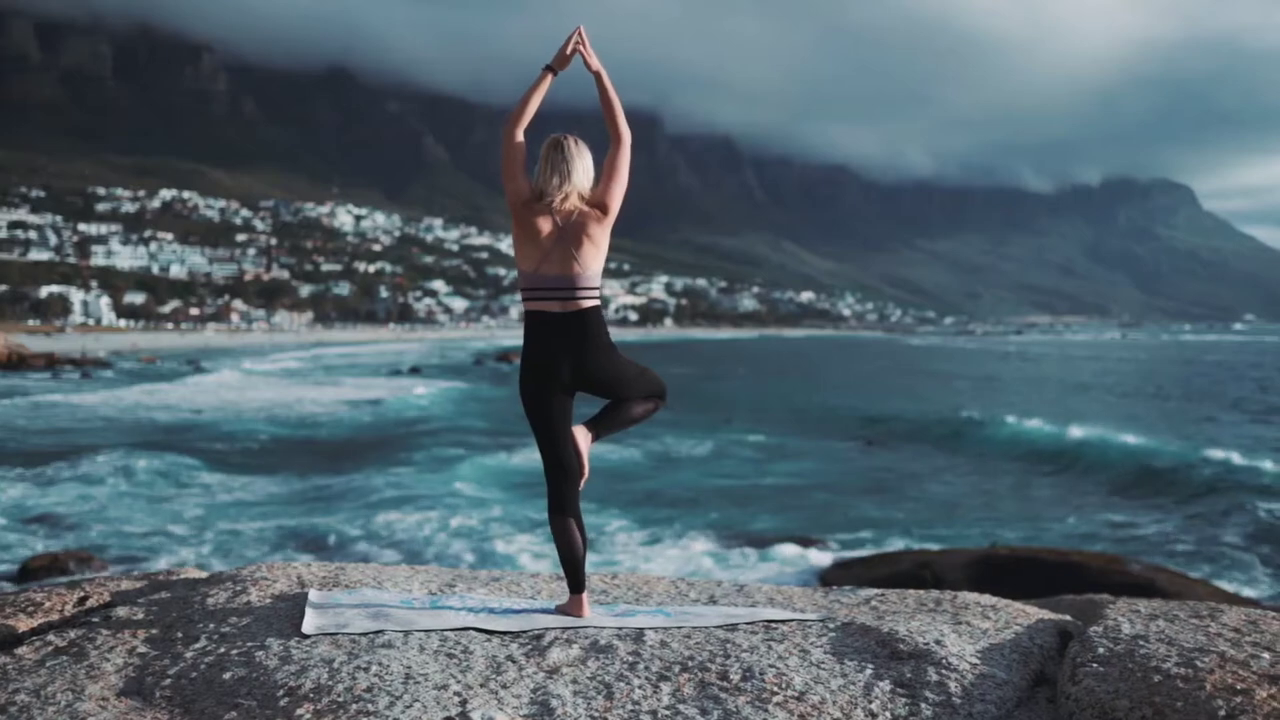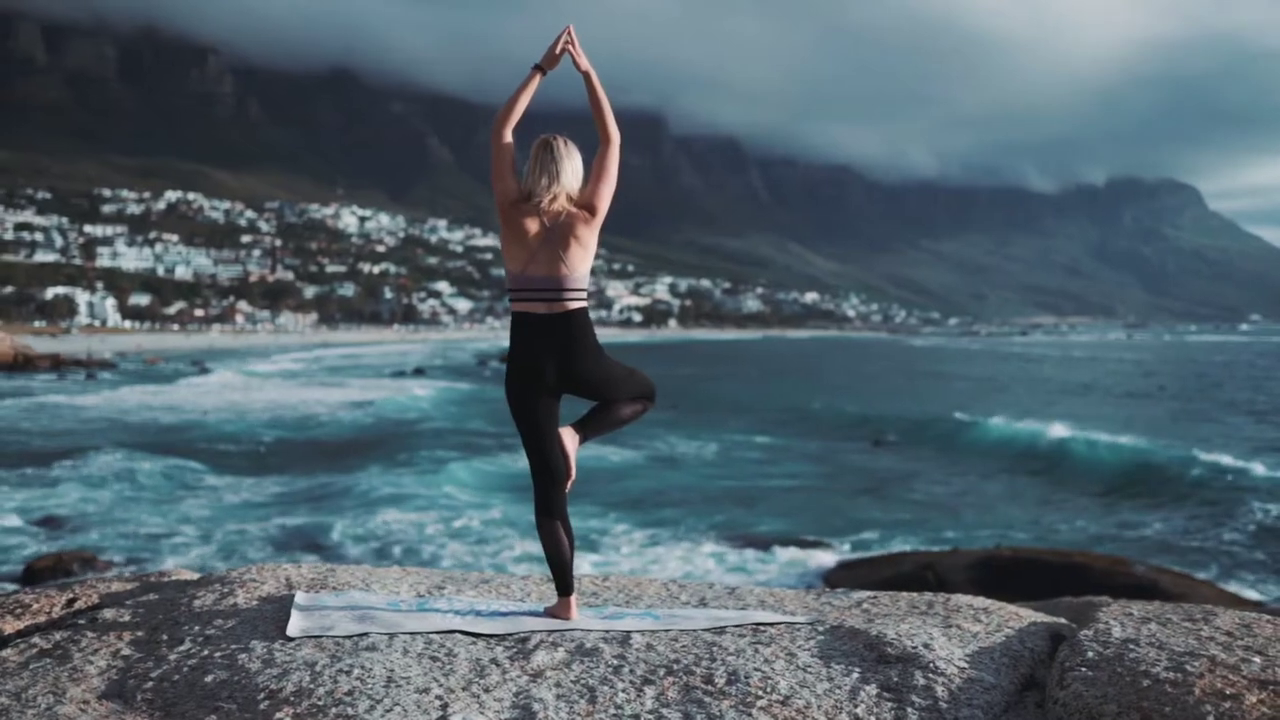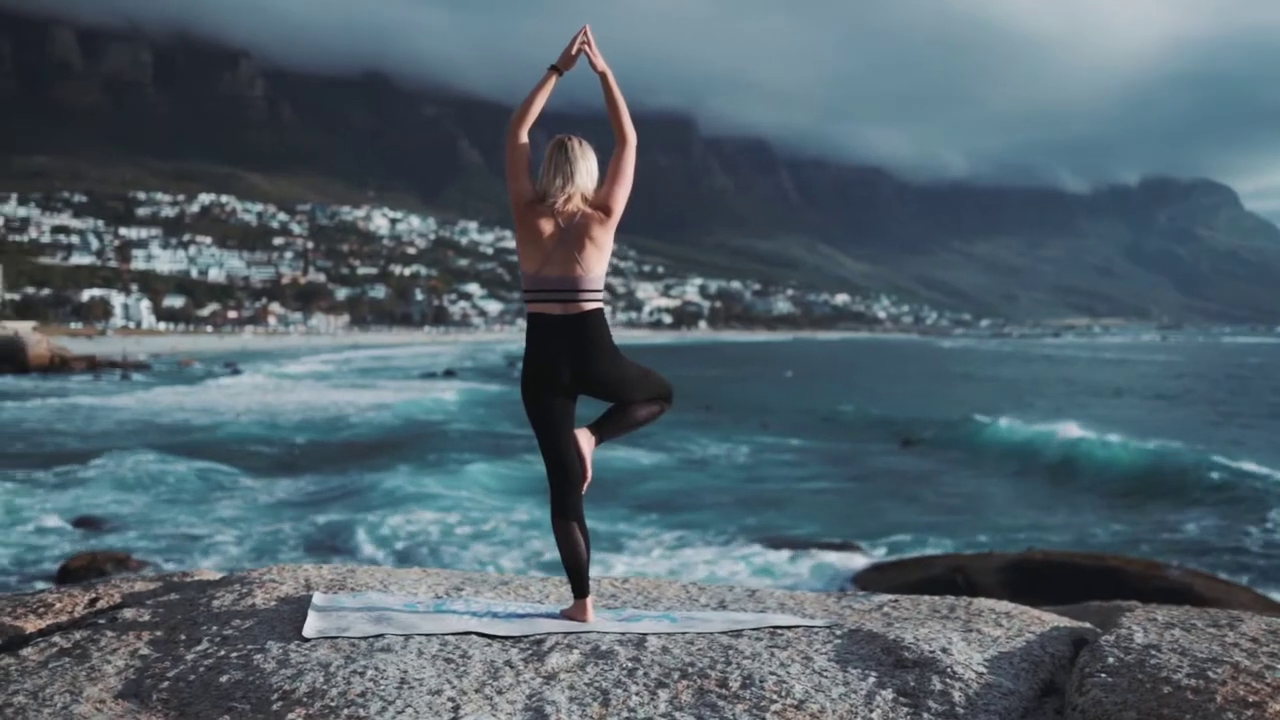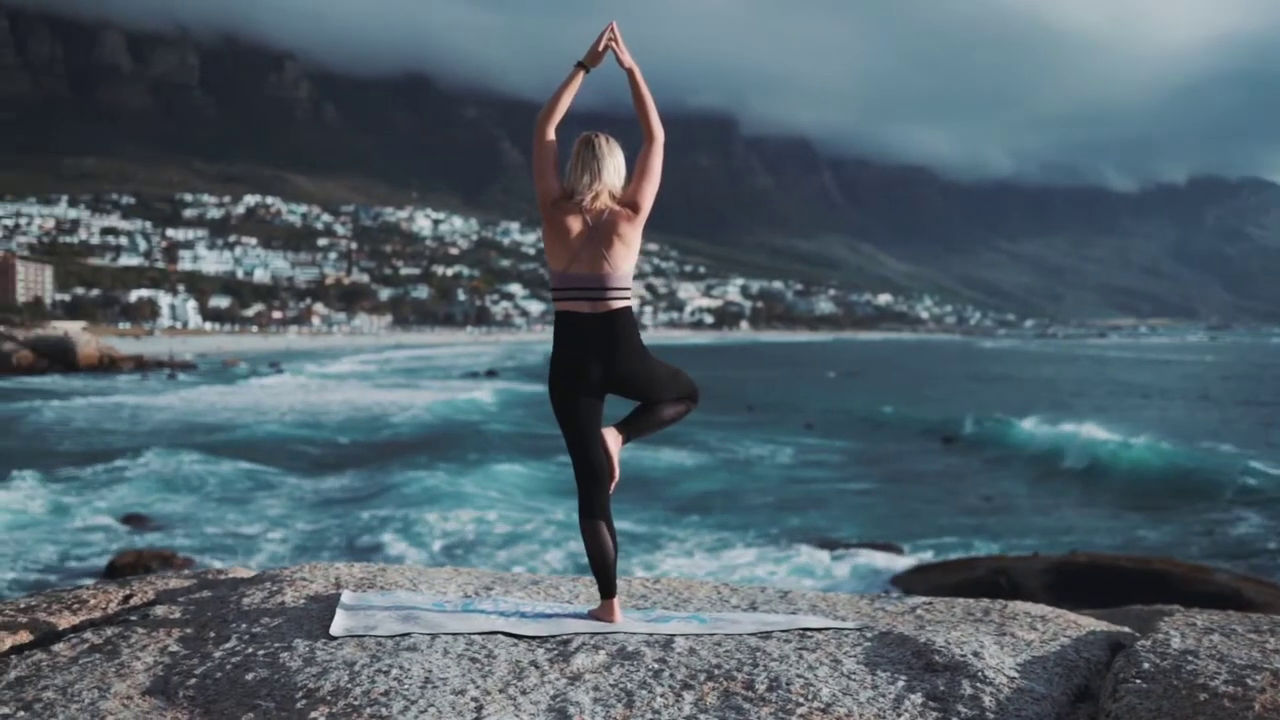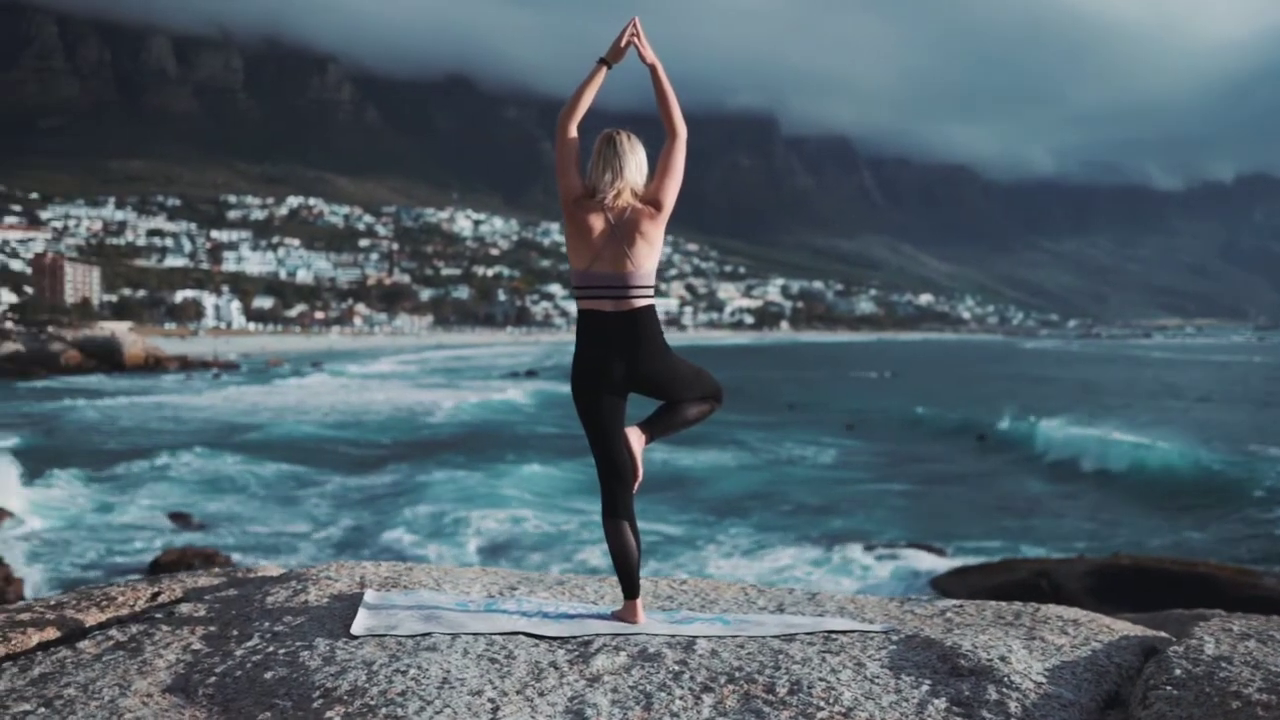
dt=0.5s
person 1, frame 1
left shoulder: (525, 215)
right shoulder: (599, 216)
left elbow: (513, 132)
right elbow: (623, 137)
left wrist: (553, 68)
right wrist: (596, 69)
left hip: (541, 357)
right hip: (591, 352)
left knee: (561, 483)
right knee: (654, 391)
left ankle: (577, 598)
right ankle: (588, 432)
person 1, frame 2
left shoulder: (512, 216)
right shoulder: (587, 218)
left elbow: (501, 132)
right elbow: (611, 139)
left wrist: (542, 68)
right wrist: (584, 69)
left hip: (526, 358)
right hip: (577, 353)
left knee: (547, 485)
right knee: (643, 392)
left ankle: (565, 600)
right ankle: (576, 434)
person 1, frame 3
left shoulder: (527, 216)
right shoulder: (602, 219)
left elbow: (517, 133)
right elbow: (628, 140)
left wrist: (558, 69)
right wrist: (602, 69)
left hip: (543, 360)
right hip: (593, 354)
left knee: (564, 487)
right knee: (659, 393)
left ankle: (582, 603)
right ankle: (592, 436)
person 1, frame 4
left shoulder: (554, 215)
right shoulder: (631, 217)
left elbow: (544, 130)
right elbow: (656, 137)
left wrist: (585, 65)
right wrist: (629, 66)
left hip: (570, 359)
right hip: (621, 353)
left knee: (591, 487)
right knee: (686, 393)
left ankle: (610, 604)
right ankle: (620, 435)
person 1, frame 5
left shoulder: (577, 212)
right shoulder: (653, 214)
left elbow: (566, 127)
right elbow: (679, 133)
left wrist: (607, 61)
right wrist: (651, 61)
left hip: (593, 359)
right hip: (644, 352)
left knee: (614, 487)
right knee: (710, 392)
left ankle: (632, 606)
right ankle: (642, 435)
